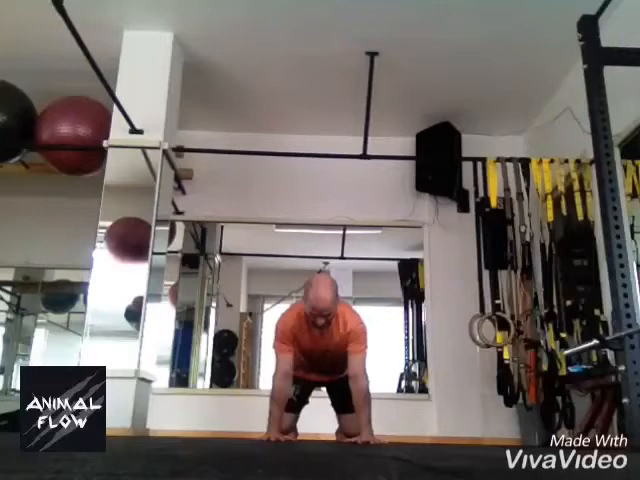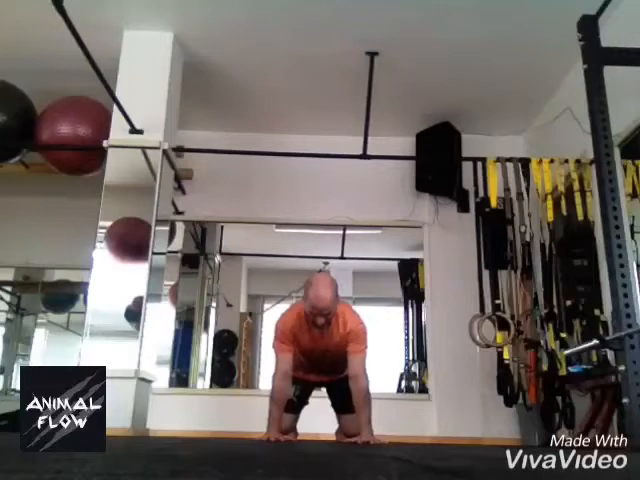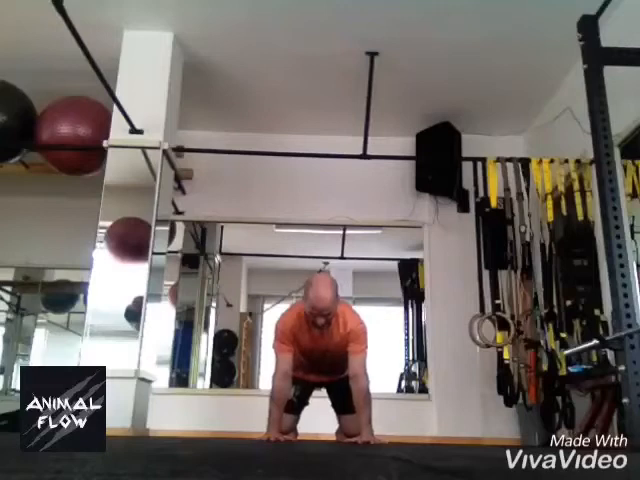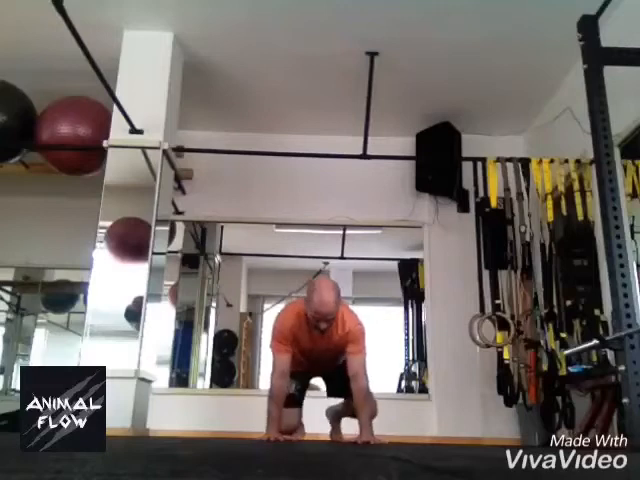
dt=0.3s
person 1, frame 1
left shoulder: (353, 324)
right shoulder: (288, 322)
left elbow: (357, 377)
right elbow: (283, 375)
left wrist: (366, 430)
right wrist: (273, 428)
left hip: (339, 372)
right hip: (301, 371)
left knee: (353, 432)
right knee: (284, 428)
left ankle: (342, 433)
right ankle: (292, 430)
person 1, frame 2
left shoulder: (353, 324)
right shoulder: (288, 322)
left elbow: (357, 377)
right elbow: (282, 375)
left wrist: (366, 430)
right wrist: (272, 429)
left hip: (339, 374)
right hip: (300, 372)
left knee: (353, 432)
right knee: (283, 428)
left ankle: (341, 433)
right ankle: (291, 433)
person 1, frame 3
left shoulder: (353, 324)
right shoulder: (288, 322)
left elbow: (358, 376)
right elbow: (282, 375)
left wrist: (366, 430)
right wrist: (273, 429)
left hip: (340, 373)
right hip: (301, 372)
left knee: (354, 432)
right knee: (283, 430)
left ankle: (342, 432)
right ankle: (291, 433)
person 1, frame 4
left shoulder: (351, 324)
right shoulder: (287, 320)
left elbow: (358, 376)
right elbow: (280, 375)
left wrist: (366, 431)
right wrist: (272, 429)
left hip: (335, 362)
right hip: (296, 364)
left knee: (370, 411)
right knee: (287, 427)
left ankle: (336, 414)
right ankle: (297, 427)
